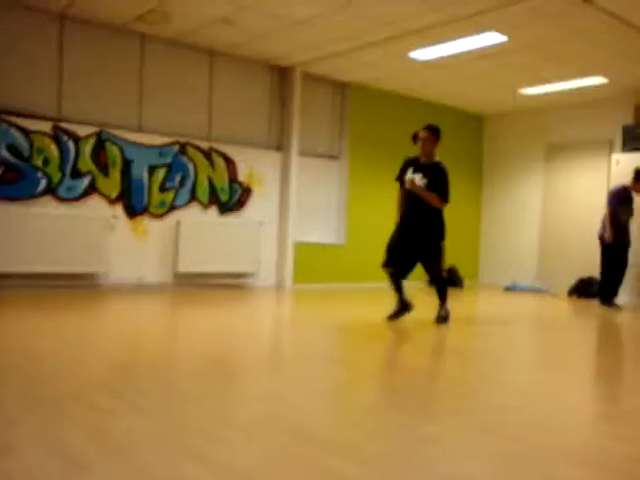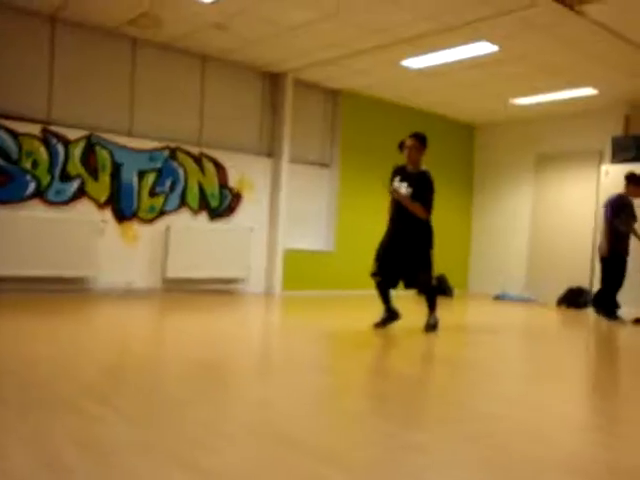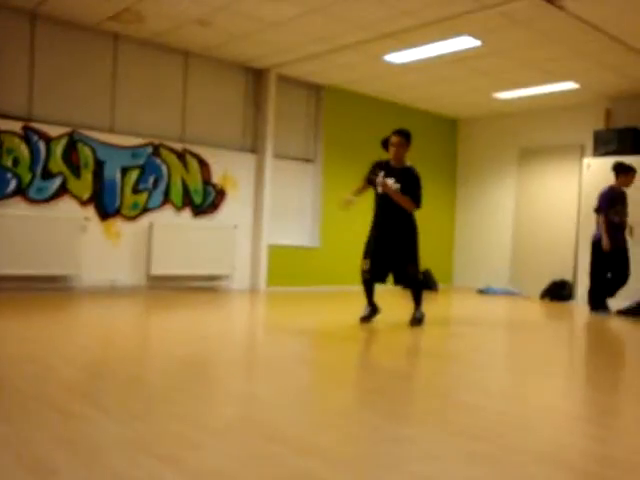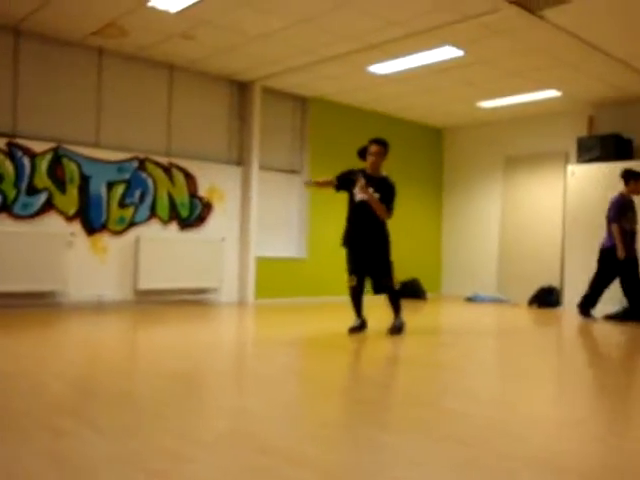
dt=0.3s
person 1, frame 1
left shoulder: (438, 170)
right shoulder: (409, 164)
left elbow: (441, 203)
left wrist: (419, 189)
right wrist: (398, 215)
left hip: (430, 228)
right hip: (407, 224)
left knee: (436, 270)
right knee: (391, 263)
left ankle: (443, 308)
right ankle: (402, 302)
person 1, frame 2
left shoulder: (424, 180)
right shoulder: (397, 172)
left elbow: (424, 213)
left wrist: (402, 198)
right wrist: (391, 217)
left hip: (417, 237)
right hip: (395, 233)
left knee: (423, 279)
right knee: (379, 272)
left ankle: (432, 316)
right ankle: (389, 311)
person 1, frame 3
left shoulder: (411, 175)
right shoulder: (378, 167)
left elbow: (413, 206)
right elbow: (368, 184)
left wrist: (391, 191)
right wrist: (353, 195)
left hip: (403, 232)
right hip: (380, 229)
left knee: (410, 273)
right knee: (367, 270)
left ankle: (418, 310)
right ankle: (371, 306)
person 1, frame 4
left shoulder: (387, 185)
right shoulder: (351, 176)
left elbow: (385, 215)
right elbow: (334, 182)
left wrist: (368, 194)
right wrist: (315, 182)
left hip: (377, 240)
right hip: (355, 239)
left knee: (386, 281)
right knee: (354, 282)
left ankle: (398, 318)
right ankle: (360, 319)
person 2, frame 1
right shoulder: (618, 192)
right elbow: (608, 212)
left wrist: (627, 238)
right wrist: (607, 231)
left hip: (621, 237)
right hip: (610, 236)
left knee: (620, 268)
right knee: (611, 268)
left ankle: (606, 296)
right ankle: (606, 297)
person 2, frame 2
right shoulder: (614, 201)
right elbow: (606, 223)
right wrist: (604, 245)
left hip: (621, 248)
right hip: (610, 248)
left knee: (617, 281)
right knee: (611, 280)
left ankle: (599, 302)
right ankle: (610, 311)
person 2, frame 3
left shoulder: (622, 194)
right shoulder: (607, 193)
right elbow: (601, 216)
right wrist: (604, 238)
left hip: (619, 241)
right hip: (603, 240)
left knee: (622, 274)
right knee: (599, 273)
left ankle: (600, 299)
right ankle: (595, 304)
person 2, frame 4
right shoulder: (619, 201)
right elbow: (614, 224)
right wrist: (619, 247)
left hip: (627, 248)
right hip: (613, 248)
right knee: (602, 280)
right ankle: (585, 306)
